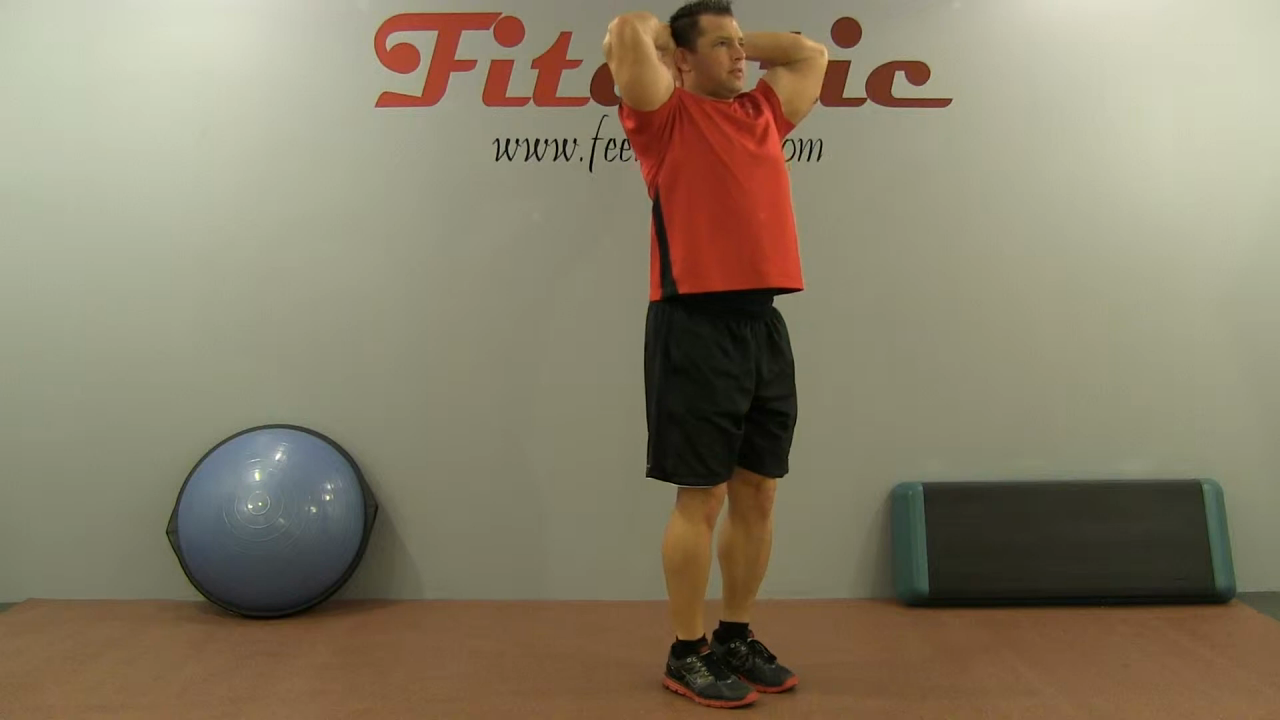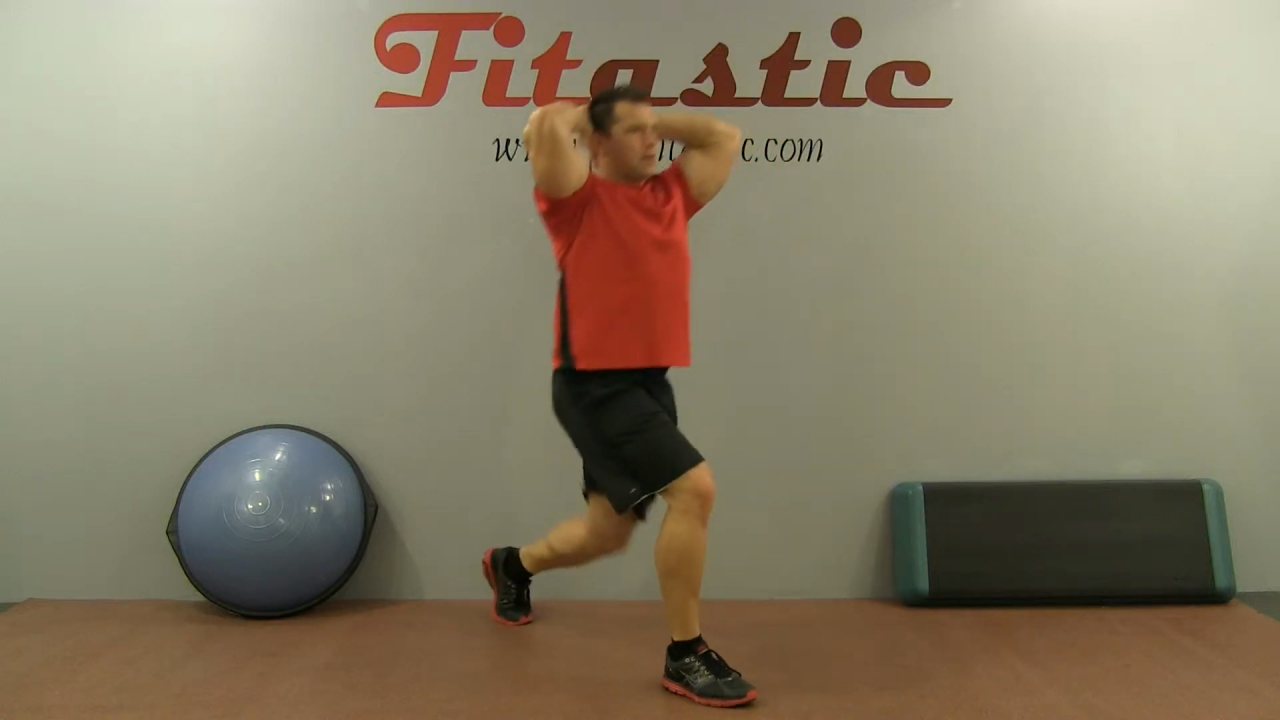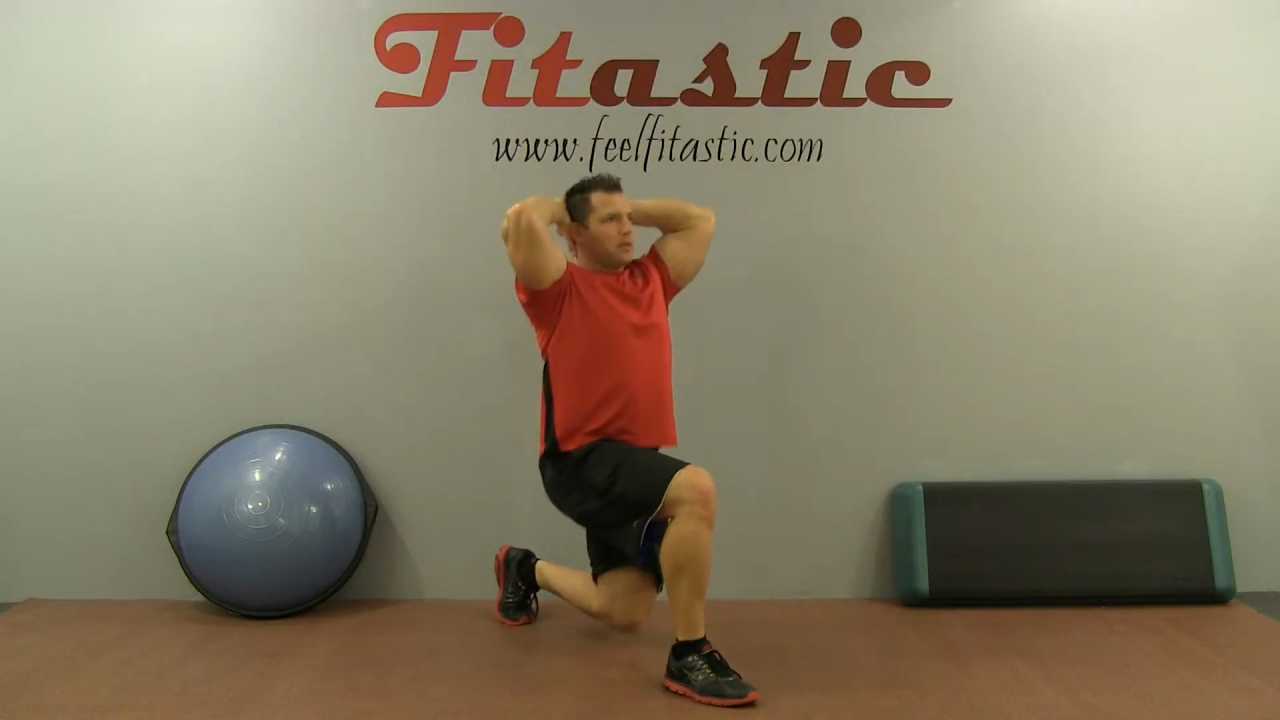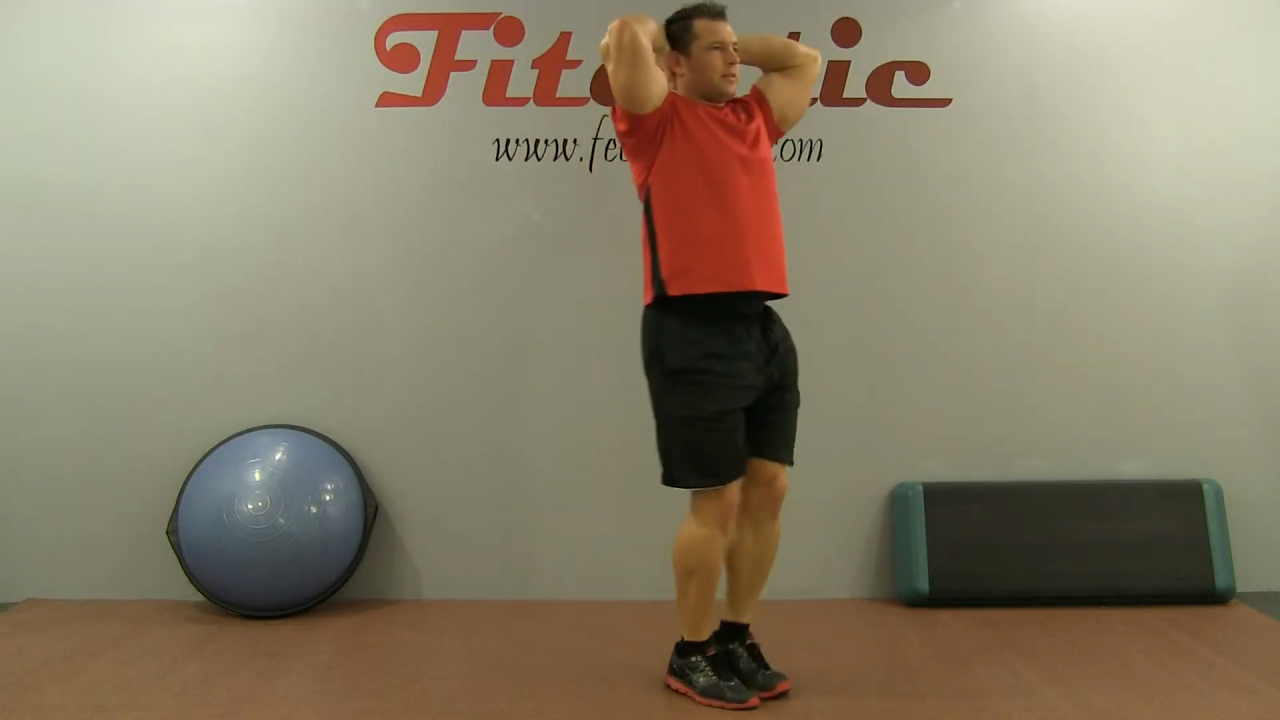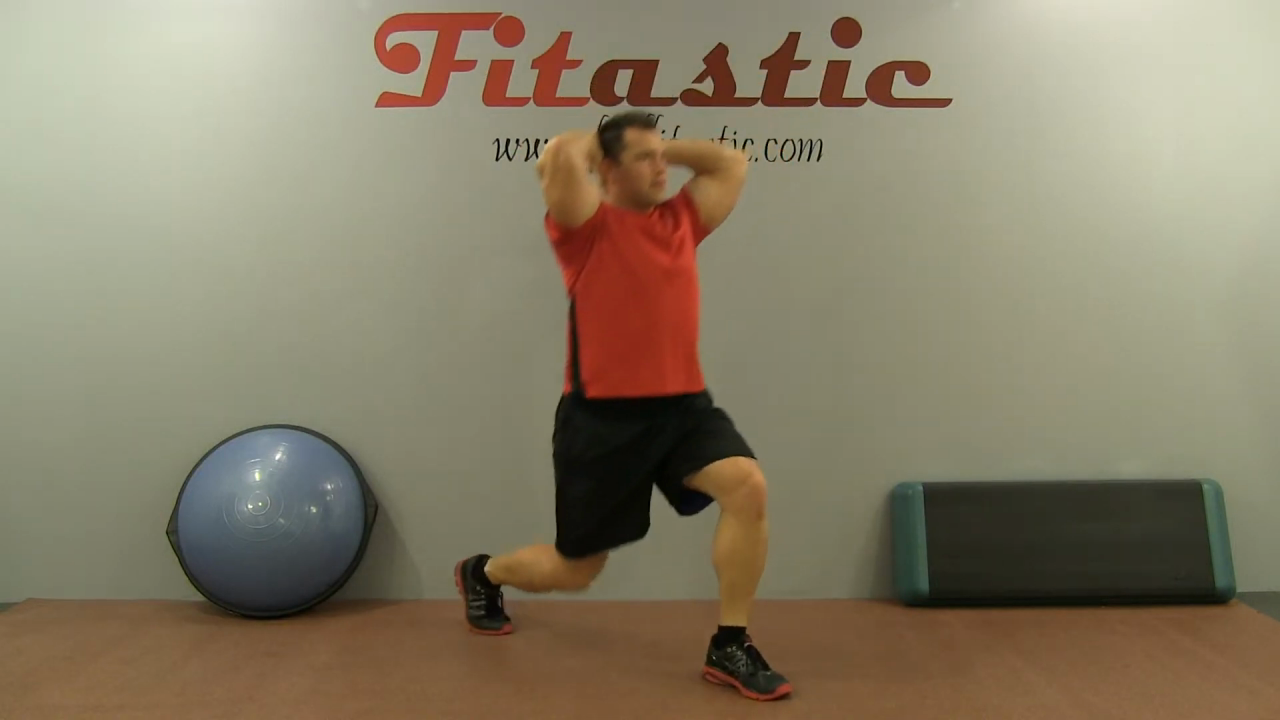
dt=1s
person 1, frame 1
left shoulder: (763, 113)
right shoulder: (666, 116)
left hip: (763, 323)
right hip: (695, 326)
left knee: (757, 496)
right knee: (702, 498)
left ankle: (735, 641)
right ankle: (687, 655)
person 1, frame 2
left shoulder: (672, 196)
right shoulder: (579, 199)
left elbow: (723, 138)
right elbow: (545, 128)
left wrist: (654, 119)
right wrist: (580, 116)
left hip: (648, 380)
right hip: (593, 383)
left knee: (608, 528)
right knee: (694, 489)
left ankle: (512, 565)
right ankle: (685, 655)
person 1, frame 3
left shoulder: (651, 279)
right shoulder: (560, 288)
left elbow: (701, 220)
right elbow: (521, 222)
left wrist: (631, 207)
right wrist: (563, 207)
left hip: (637, 456)
right hip: (581, 459)
left knee: (624, 613)
right knee: (695, 490)
left ankle: (525, 569)
right ankle: (689, 655)
person 1, frame 4
left shoulder: (753, 118)
right shoulder: (658, 120)
left elbow: (805, 60)
left hip: (760, 325)
right hip: (690, 329)
left knee: (768, 492)
right knee: (719, 500)
left ankle: (734, 640)
right ankle: (690, 656)
person 1, frame 5
left shoulder: (681, 221)
right shoulder: (587, 226)
left elbow: (731, 162)
right elbow: (559, 157)
left wrist: (663, 146)
right wrist: (593, 143)
left hip: (681, 404)
right hip: (603, 415)
left knee: (748, 488)
right knee: (575, 567)
left ankle: (730, 647)
right ankle: (481, 573)
